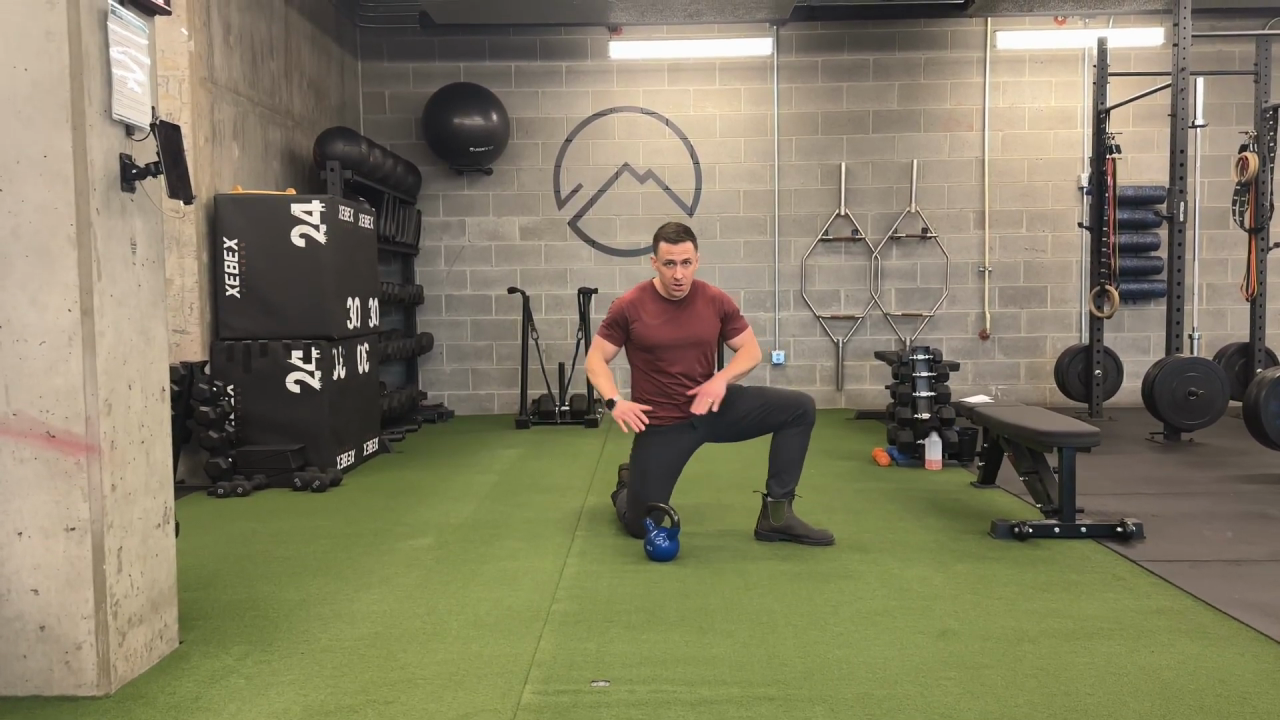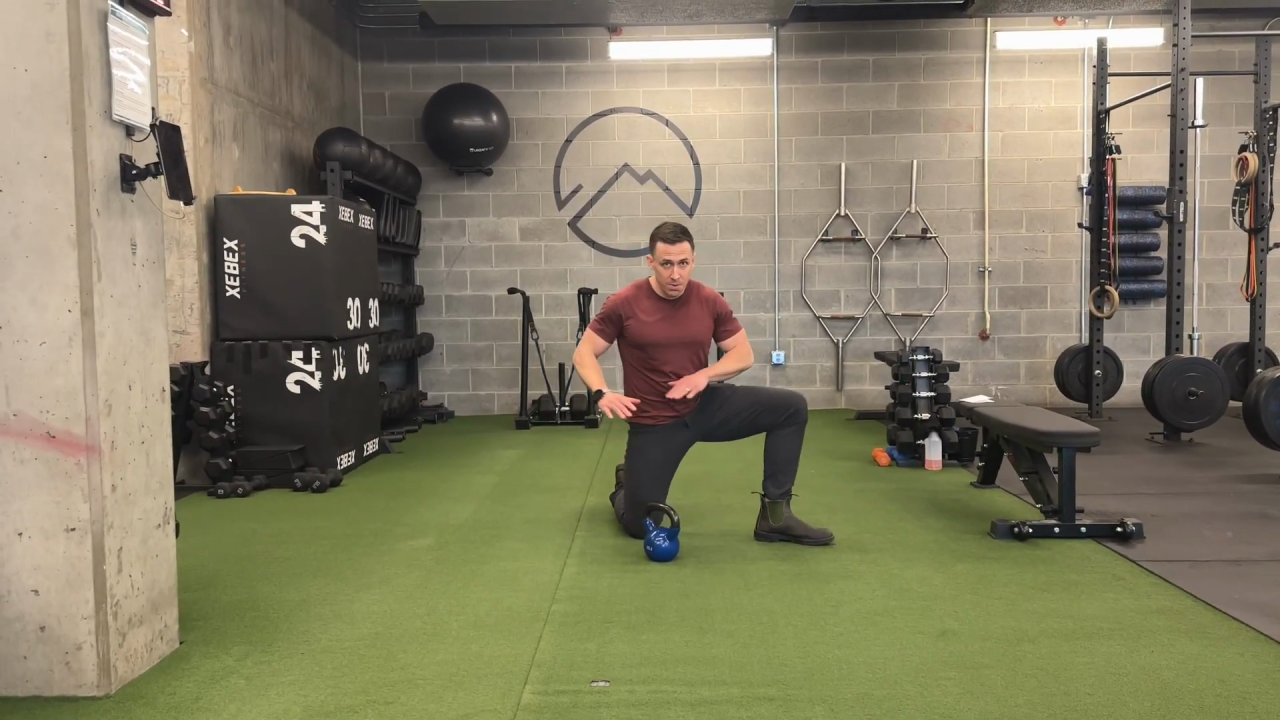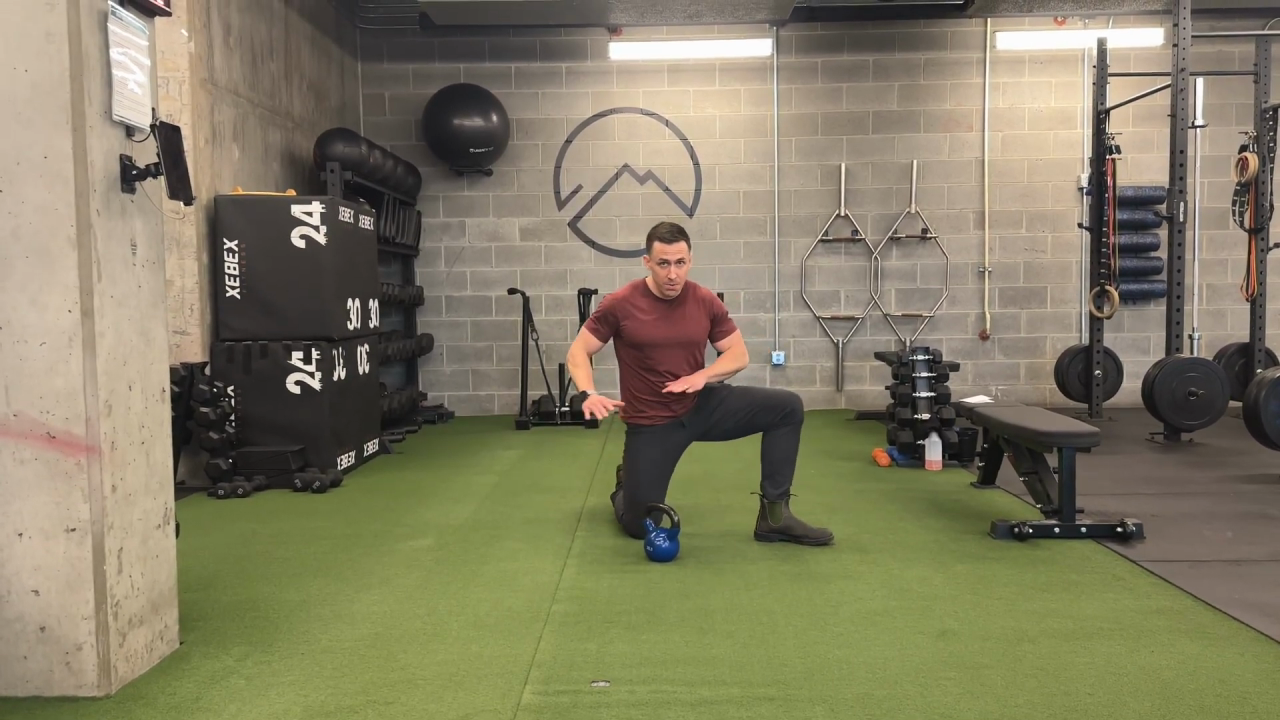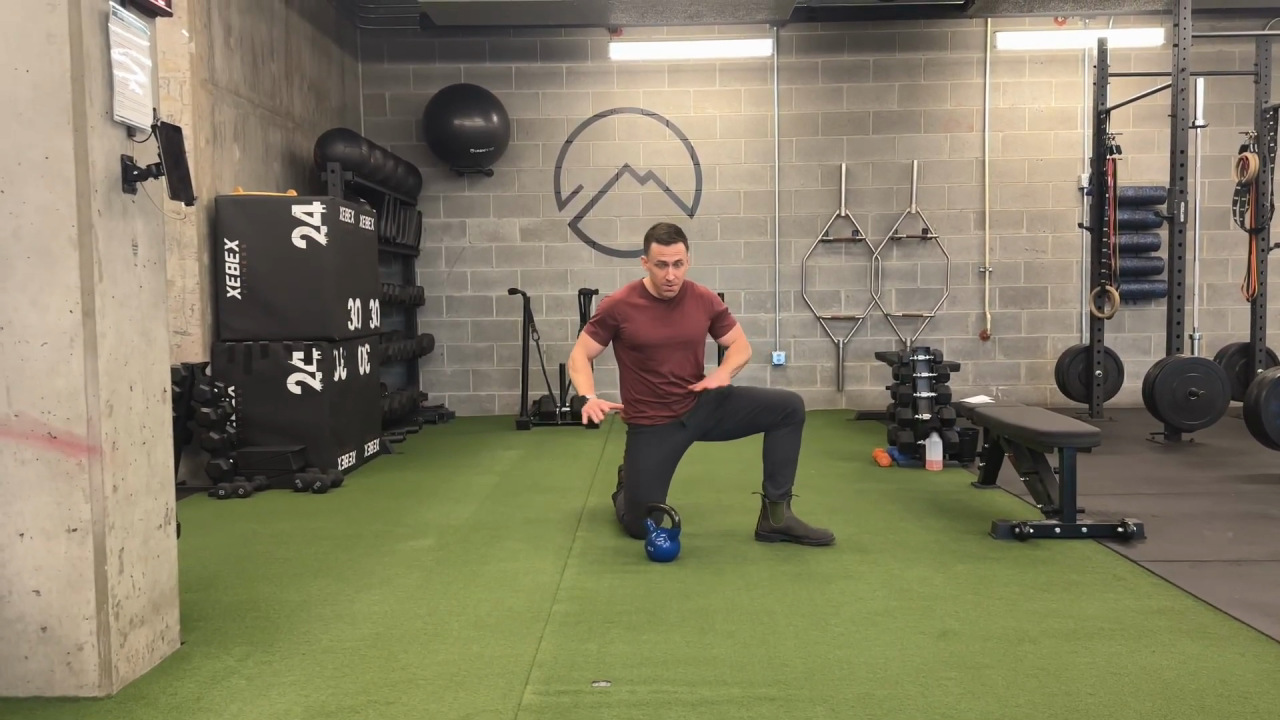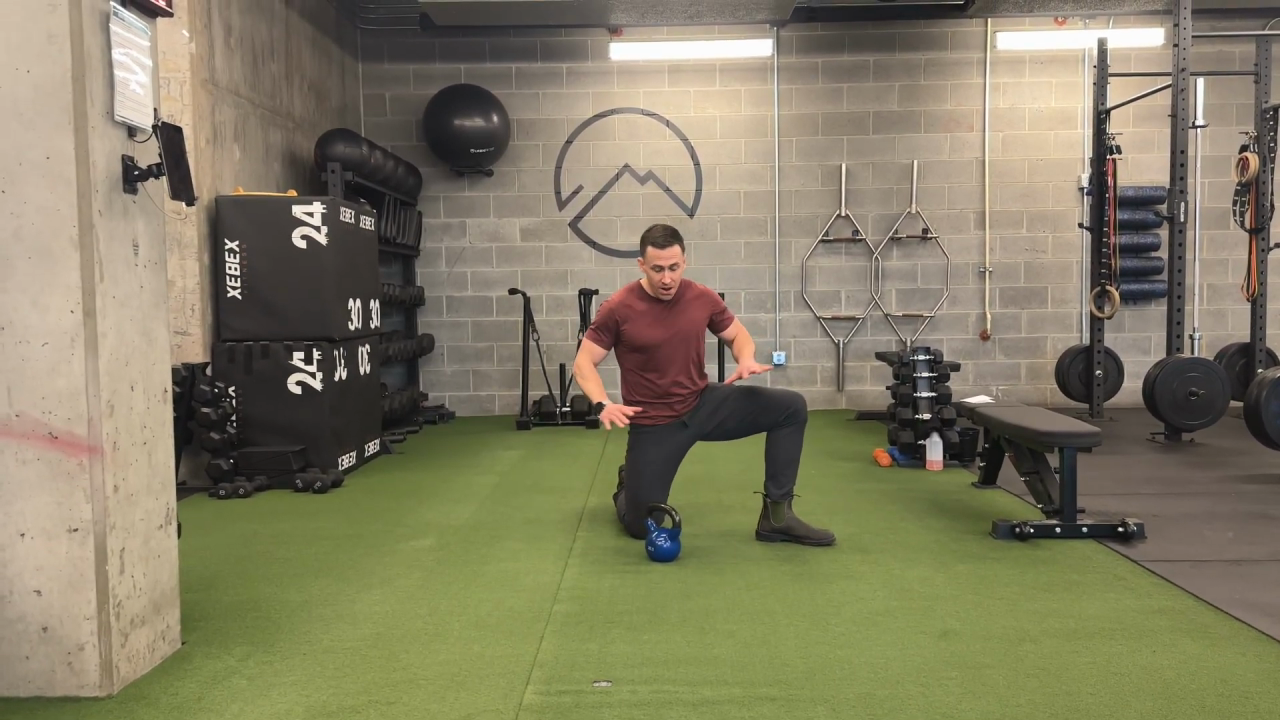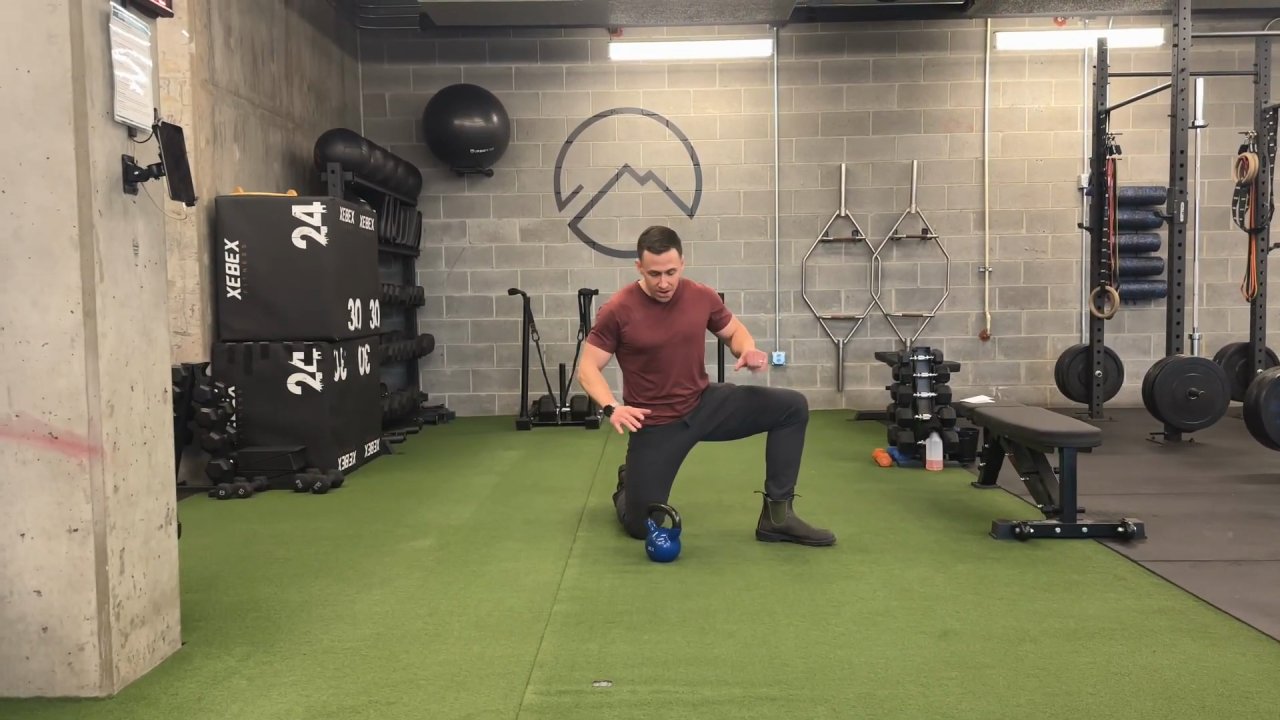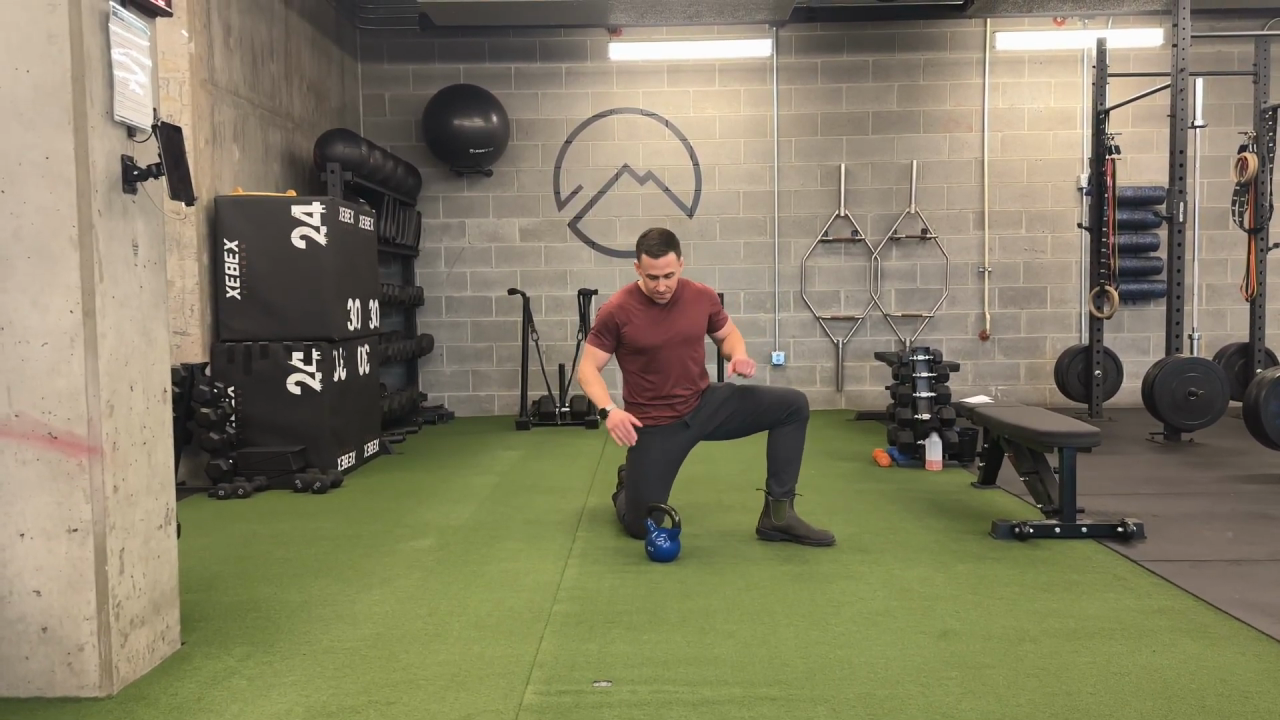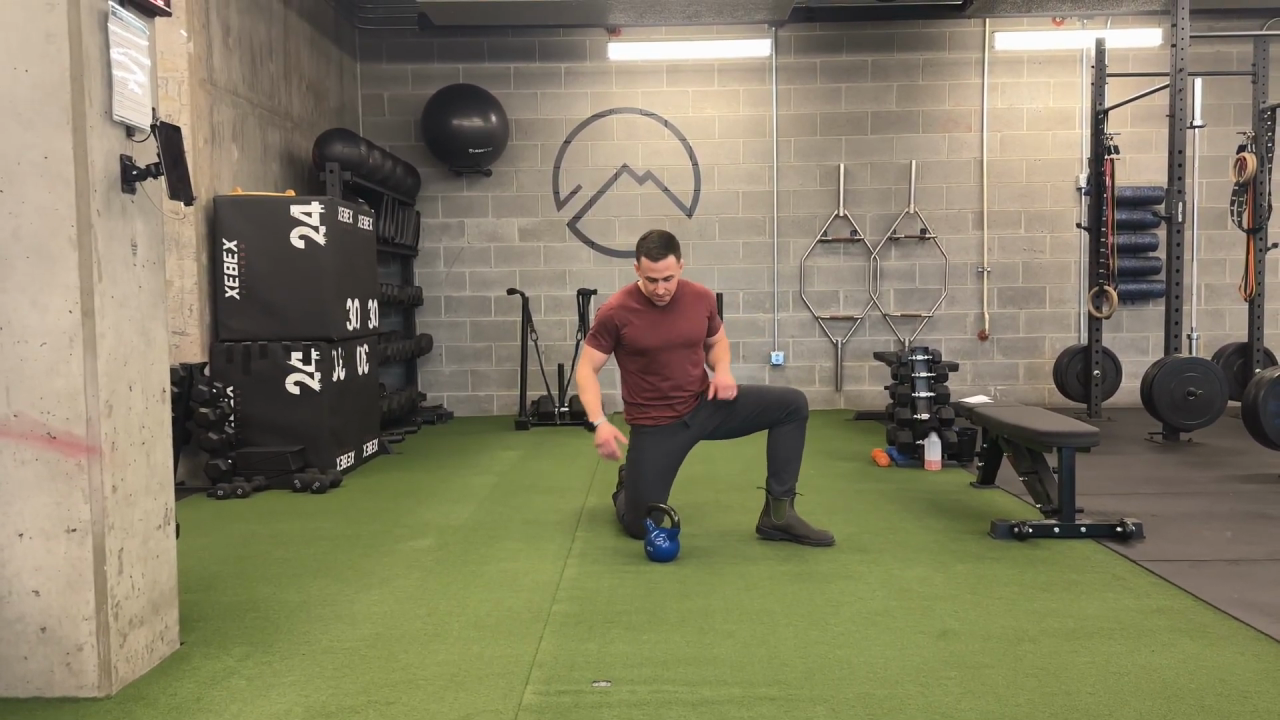
dt=0.1s
person 1, frame 1
left shoulder: (716, 300)
right shoulder: (629, 307)
left elbow: (752, 351)
right elbow: (596, 360)
left wrist: (722, 380)
right wrist: (616, 400)
left hip: (712, 407)
right hip: (660, 423)
left knee: (799, 408)
right knee: (641, 524)
left ankle: (776, 513)
right ankle: (627, 489)
person 1, frame 2
left shoulder: (710, 301)
right shoulder: (623, 304)
left elbow: (743, 354)
right elbow: (584, 354)
left wrist: (704, 375)
right wrist: (602, 392)
left hip: (704, 406)
right hip: (653, 423)
left knee: (791, 407)
right knee: (639, 525)
left ankle: (775, 513)
right ankle: (624, 489)
person 1, frame 3
left shoulder: (706, 302)
right shoulder: (619, 304)
left elbow: (737, 354)
right elbow: (578, 352)
left wrist: (703, 376)
right wrist: (590, 393)
left hip: (701, 406)
right hip: (651, 424)
left knee: (787, 407)
right knee: (640, 526)
left ankle: (774, 514)
right ankle: (626, 487)
person 1, frame 4
left shoulder: (704, 300)
right shoulder: (618, 306)
left elbow: (740, 345)
right elbow: (580, 357)
left wrist: (723, 372)
right wrist: (589, 397)
left hip: (701, 405)
right hip: (652, 424)
left knee: (788, 407)
right knee: (641, 526)
left ankle: (775, 514)
right ankle: (627, 487)
person 1, frame 5
left shoulder: (702, 297)
right shoulder: (617, 308)
left elbow: (737, 334)
right elbow: (584, 363)
left wrist: (747, 359)
right wrist: (603, 404)
left hip: (703, 404)
right hip: (654, 424)
left knee: (791, 407)
right knee: (641, 526)
left ankle: (776, 514)
right ankle: (627, 488)
person 1, frame 6
left shoulder: (701, 296)
right shoulder: (617, 310)
left elbow: (734, 331)
right elbow: (588, 368)
left wrist: (748, 351)
right wrist: (612, 407)
left hip: (704, 404)
right hip: (656, 424)
left knee: (792, 407)
right knee: (641, 526)
left ankle: (777, 513)
right ankle: (627, 488)
person 1, frame 7
left shoulder: (702, 296)
right shoulder: (616, 311)
left elbow: (727, 333)
right elbow: (588, 369)
left wrist: (738, 355)
right wrist: (609, 410)
left hip: (705, 403)
right hip: (655, 424)
left knee: (793, 405)
right knee: (641, 525)
left ankle: (778, 514)
right ankle: (627, 489)
person 1, frame 8
left shoulder: (700, 298)
right shoulder: (615, 312)
left elbow: (717, 343)
right elbow: (586, 370)
left wrist: (722, 369)
right wrist: (599, 422)
left hip: (704, 404)
right hip: (654, 424)
left knee: (792, 404)
right knee: (640, 525)
left ankle: (778, 512)
right ankle: (626, 488)
